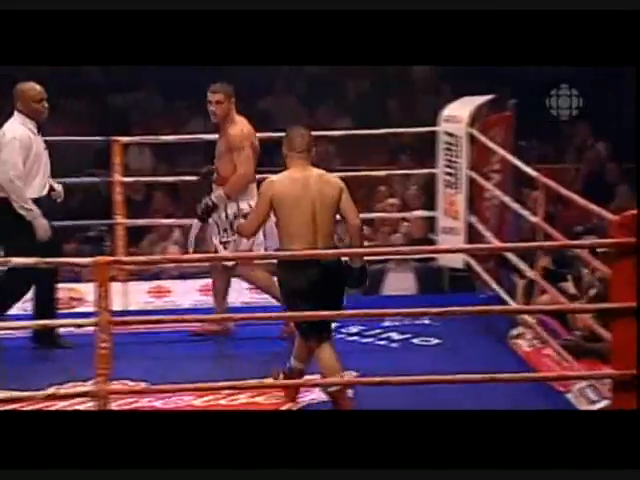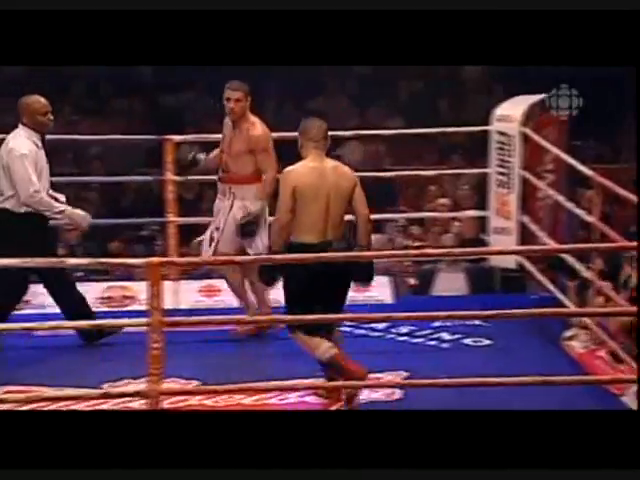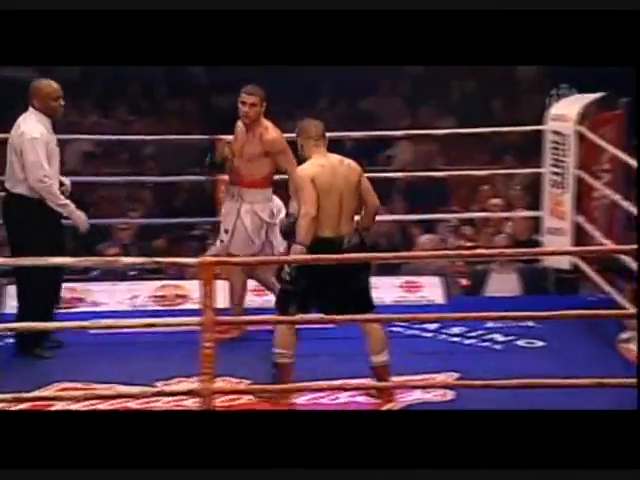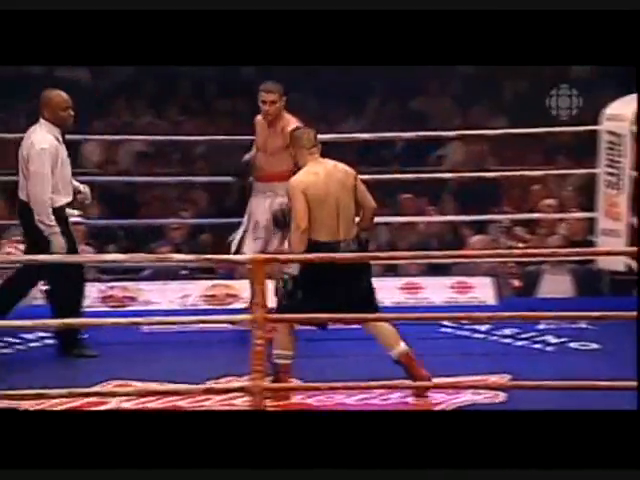
dt=0.2s
person 1, frame 1
left shoulder: (273, 185)
right shoulder: (334, 183)
left elbow: (249, 229)
right elbow: (354, 224)
left wrist: (236, 221)
right wrist: (357, 260)
left hip: (295, 266)
right hip: (328, 263)
left knee: (316, 335)
right knee: (312, 328)
left ankle: (343, 400)
right ankle: (292, 378)
person 1, frame 2
left shoulder: (292, 174)
right shoulder: (348, 174)
left elbow: (282, 222)
right elbow: (364, 218)
left wrist: (273, 257)
right wrist: (362, 254)
left hip: (302, 256)
right hip: (337, 254)
left knee: (301, 329)
right knee: (327, 324)
left ankle: (349, 368)
right ankle: (336, 383)
person 1, frame 3
left shoulder: (305, 171)
right shoulder: (352, 167)
left elbow: (308, 214)
right elbow: (373, 205)
left wrist: (296, 253)
left hip: (320, 249)
right hip: (351, 247)
left knee: (287, 311)
right knee: (364, 315)
left ankle: (283, 380)
right ankle: (384, 383)
person 1, frame 4
left shoulder: (298, 182)
right shoulder: (346, 171)
left elbow: (300, 227)
right elbow: (370, 207)
right wrist: (360, 234)
left hip: (321, 254)
right hip: (352, 250)
left knee: (286, 315)
right knee: (371, 317)
left ankle: (281, 380)
right ankle: (416, 371)
person 2, frame 1
left shoulder: (30, 131)
left wrist: (49, 184)
right wrist: (36, 218)
left hip: (35, 206)
left knee: (46, 269)
right knee: (22, 275)
left ankle: (44, 331)
person 2, frame 2
left shoulder: (33, 143)
right elbow: (30, 195)
left wrist: (53, 195)
right wrist: (70, 213)
left hip: (31, 220)
left knee: (57, 277)
left ankle: (90, 328)
person 2, frame 3
left shoulder: (38, 126)
right shoulder: (33, 132)
right elbow: (41, 180)
left wrist: (58, 180)
right wrist: (72, 210)
left hip: (33, 205)
right hip: (28, 208)
left knee: (47, 267)
right knee: (39, 273)
left ankle: (38, 331)
right ankle: (29, 338)
person 2, frame 4
left shoulder: (47, 135)
right shoulder: (43, 143)
right elbow: (40, 193)
left wrist: (75, 186)
right wrist: (55, 234)
left hip: (46, 212)
right hip: (43, 216)
left knee: (31, 274)
right knee: (70, 275)
right ankle: (69, 340)
person 3, frame 1
left shoulder: (236, 132)
right shoulder: (230, 126)
left elbow: (245, 173)
right elbow: (252, 153)
left wrist: (214, 199)
right wrist: (216, 171)
left hip: (238, 201)
right hip: (230, 199)
left knee: (245, 268)
right knee: (219, 262)
right ankle: (221, 320)
person 3, frame 2
left shoulder: (255, 132)
right shoulder: (228, 122)
left elbow: (270, 173)
left wrist: (257, 209)
right wrist: (199, 159)
left hip: (244, 200)
right hip: (228, 196)
left knee: (224, 259)
right knee: (244, 261)
left ankle: (254, 312)
right ankle: (264, 314)
person 3, frame 3
left shoulder: (270, 136)
right shoulder: (240, 127)
left elbow: (293, 171)
left wrist: (295, 210)
right wrist: (221, 157)
left hip: (255, 202)
right hip: (236, 199)
right knee: (255, 264)
left ankle: (236, 322)
person 3, frame 4
left shoulder: (291, 129)
right shoulder: (259, 121)
right wrist: (249, 159)
left hip: (280, 197)
right hip: (260, 195)
right knee: (247, 252)
